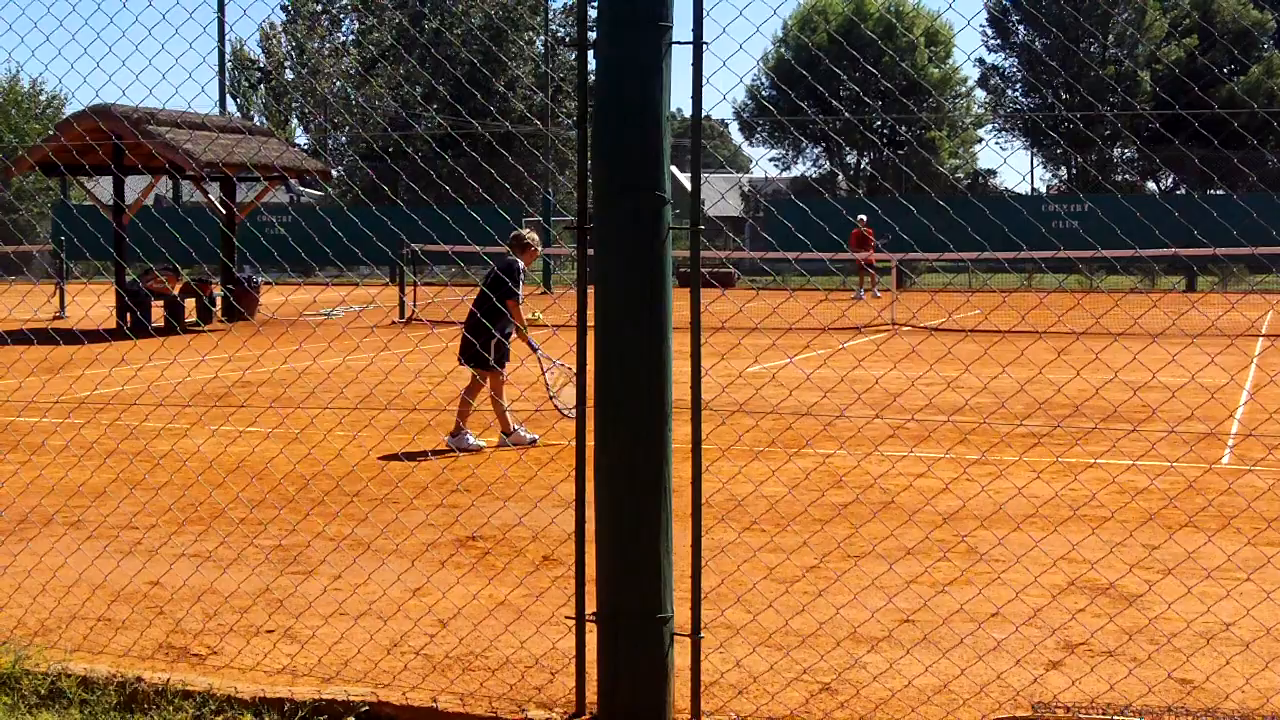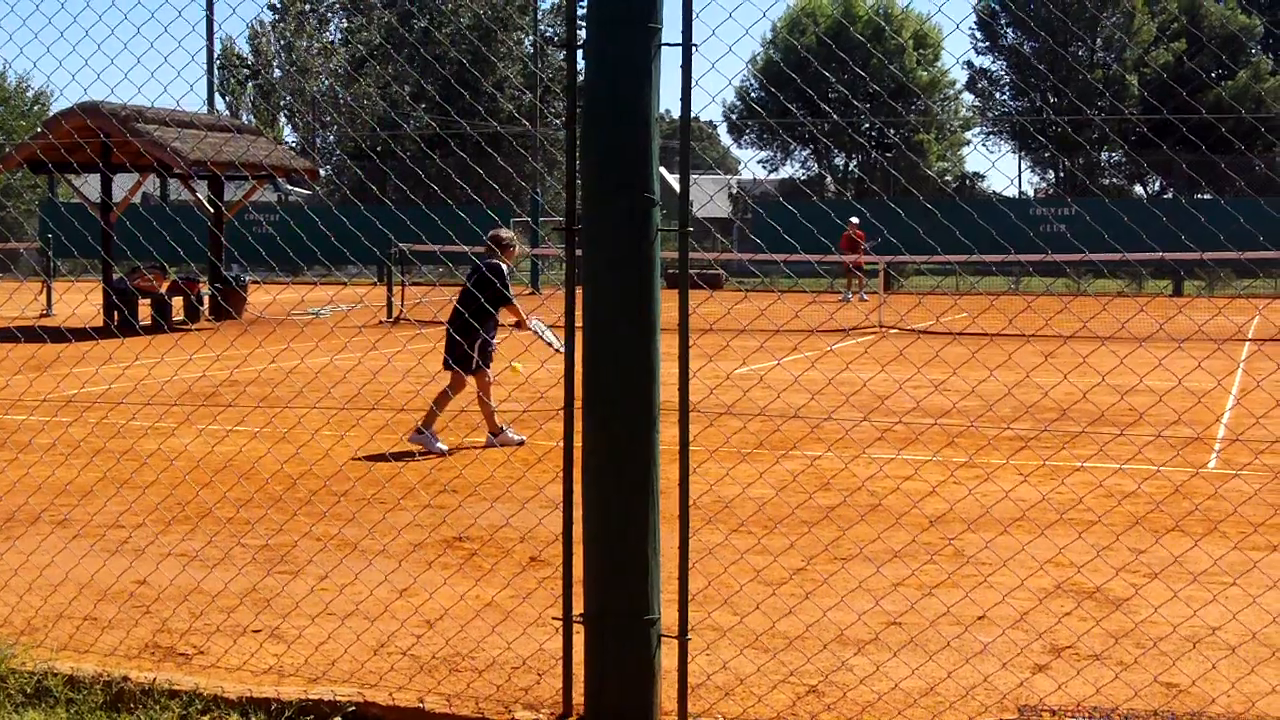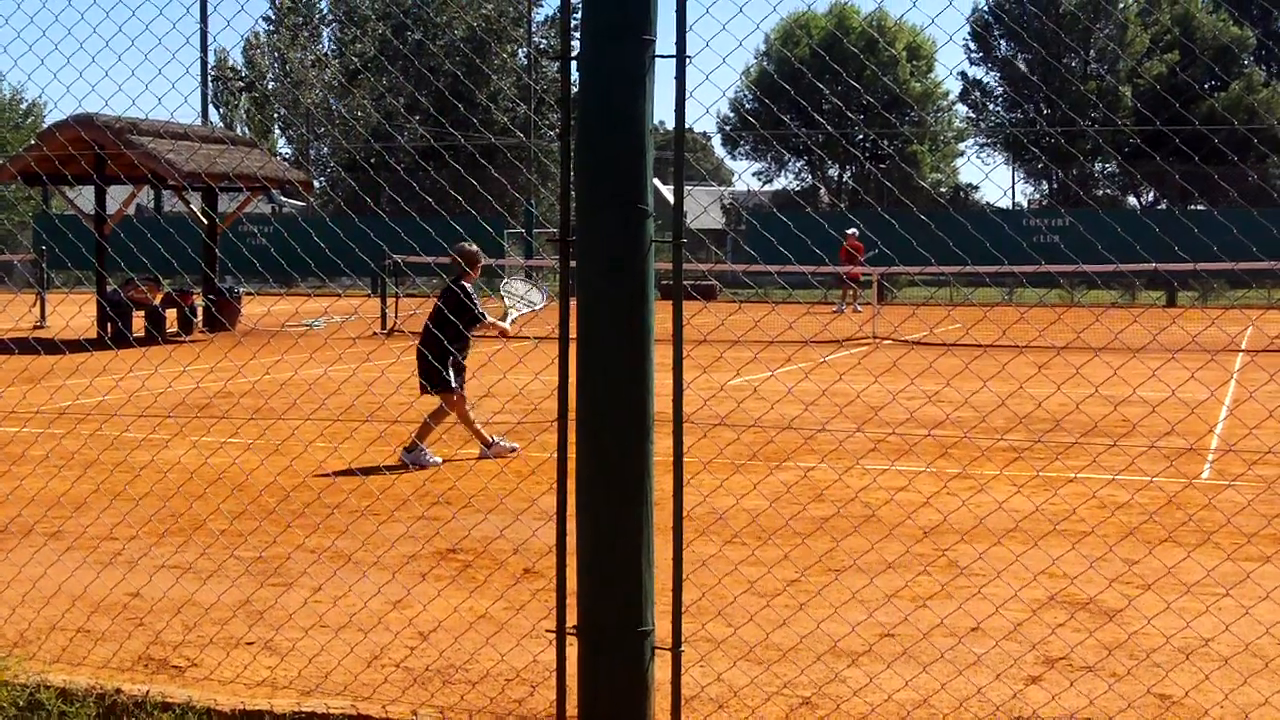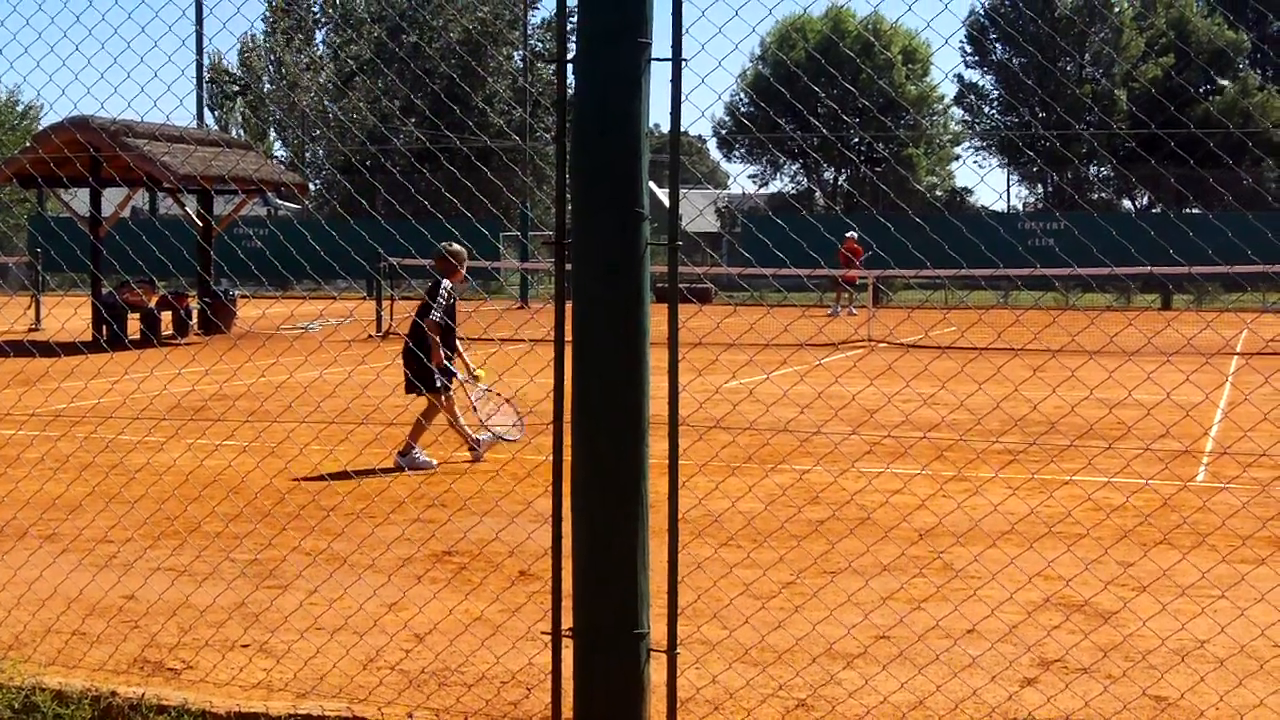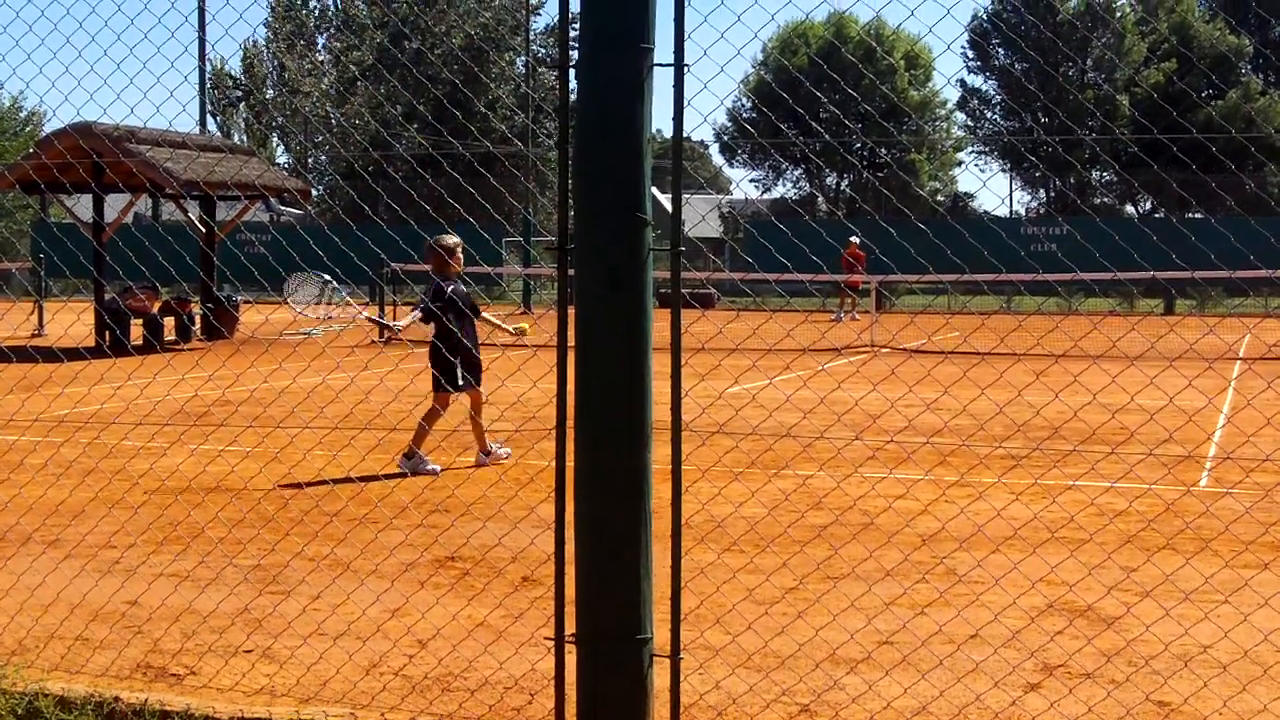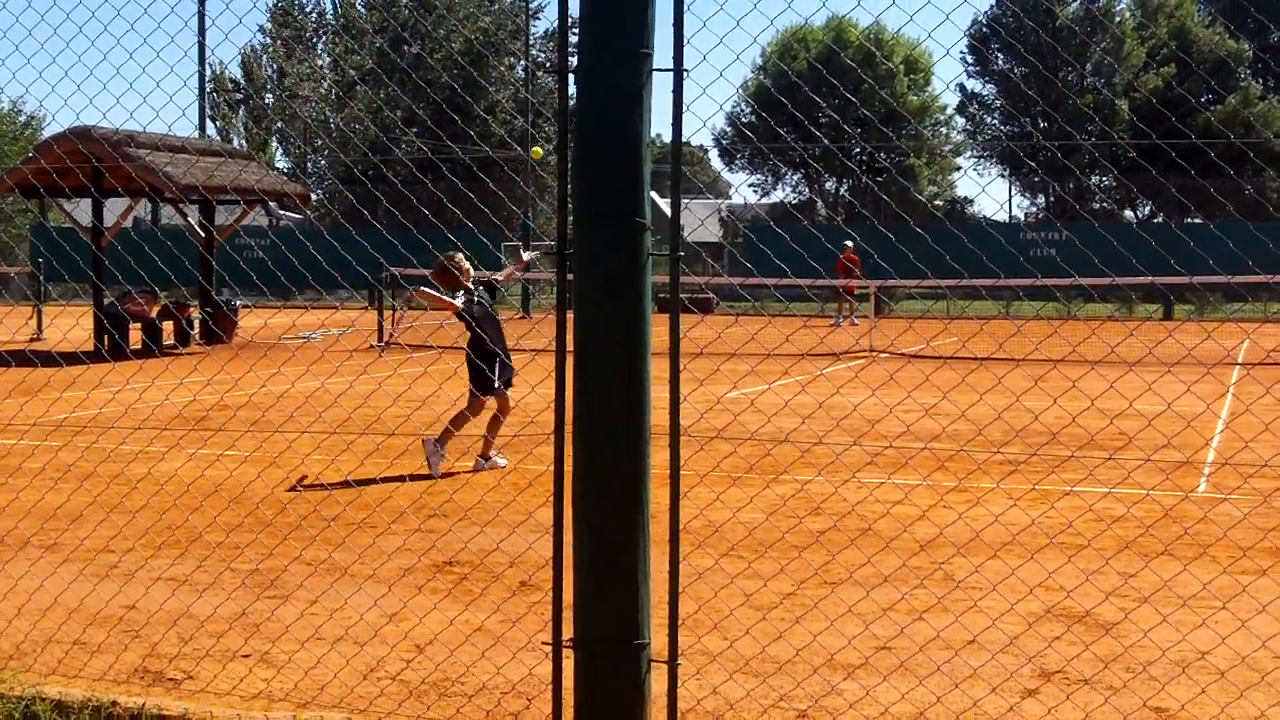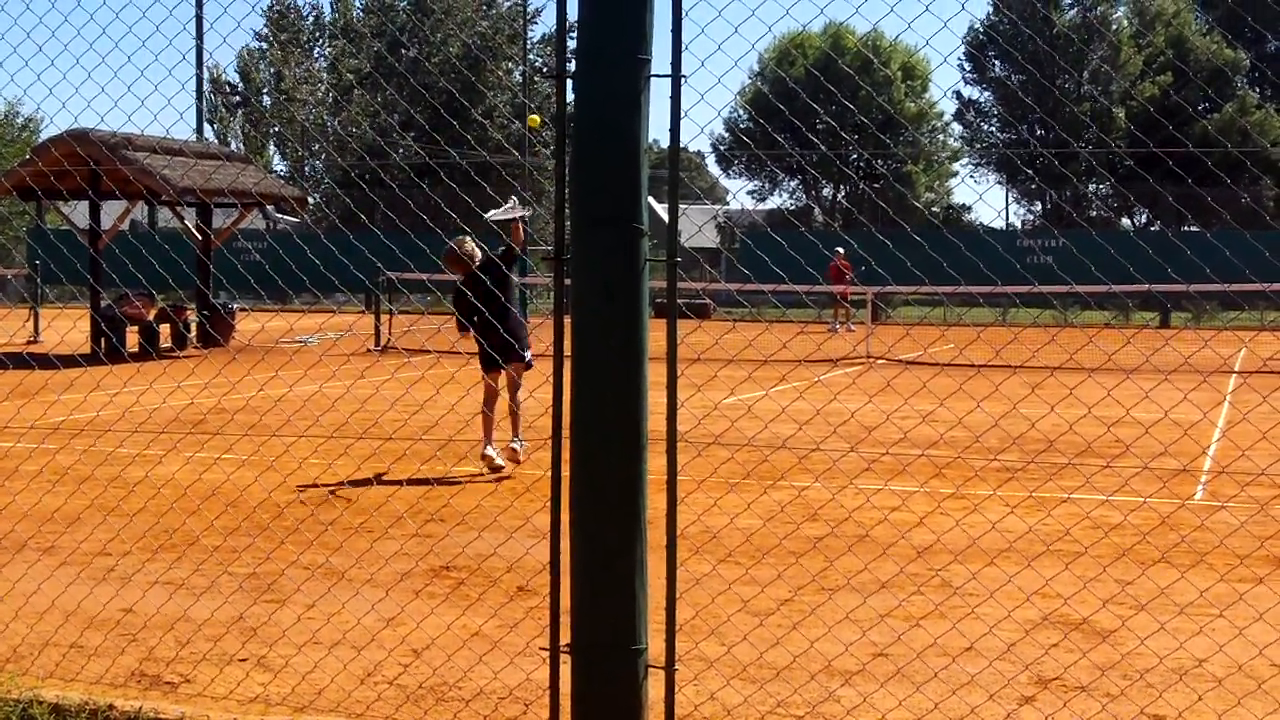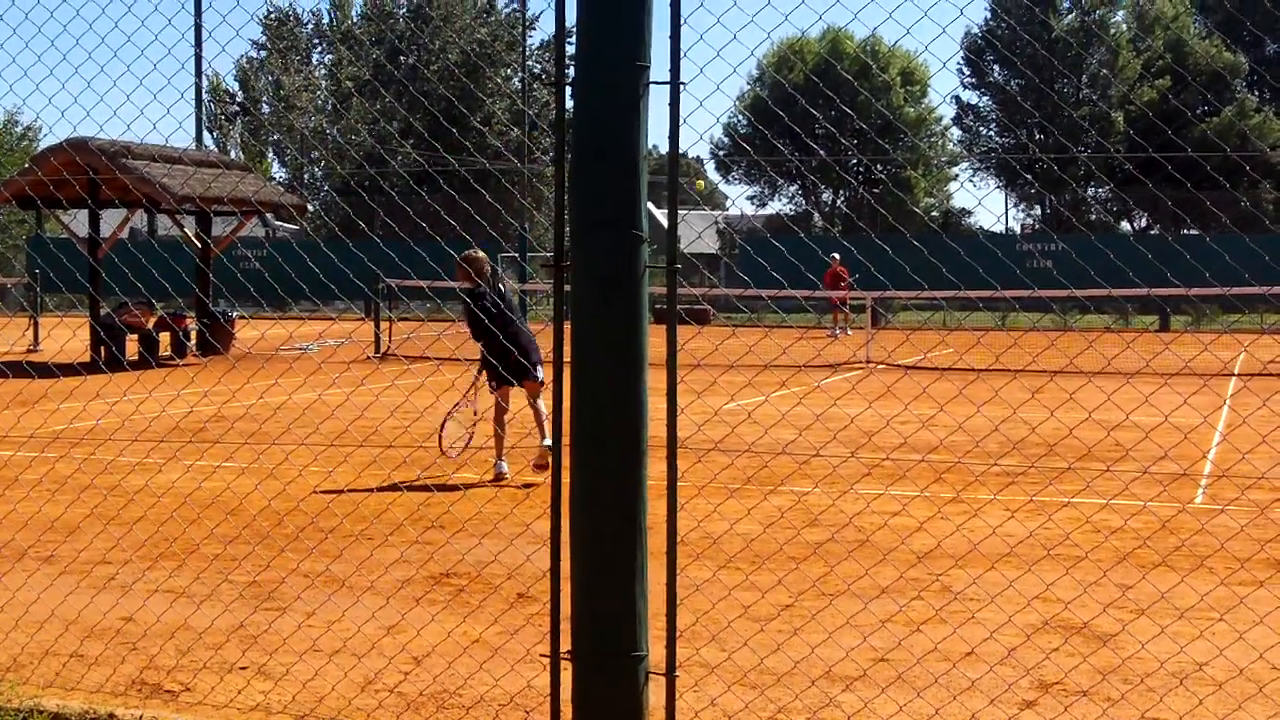
dt=0.3s
person 1, frame 1
left shoulder: (503, 265)
right shoulder: (515, 265)
right elbow: (512, 301)
left wrist: (515, 327)
right wrist: (521, 329)
left hip: (482, 329)
right hip: (487, 331)
left knee: (497, 380)
right knee: (487, 380)
left ankle: (510, 432)
right ankle: (459, 432)
person 1, frame 2
left shoulder: (483, 267)
right shoulder: (498, 268)
right elbow: (508, 303)
left wrist: (489, 338)
right wrist: (523, 320)
left hip: (468, 331)
right hip: (470, 333)
left knee: (485, 381)
right knee: (458, 383)
left ankle: (496, 432)
right ankle: (423, 430)
person 1, frame 3
left shoulder: (455, 288)
right shoulder: (463, 289)
right elbow: (481, 321)
left wrist: (494, 328)
right wrist: (505, 328)
left hip: (442, 354)
right hip: (440, 354)
left knee: (459, 401)
right knee: (449, 403)
left ankle: (489, 444)
right ankle: (413, 449)
person 1, frame 4
left shoulder: (446, 289)
right shoulder: (443, 287)
left elbow: (451, 334)
right elbow: (430, 320)
left wrist: (466, 361)
right wrist: (436, 349)
left hip: (432, 355)
right hip: (425, 355)
left knee: (448, 402)
right knee: (437, 404)
left ankle: (475, 443)
right ankle: (407, 453)
person 1, frame 5
left shoulder: (458, 286)
right shoulder: (442, 286)
left elbow: (478, 314)
right elbow: (424, 310)
left wrist: (506, 328)
right wrist: (402, 323)
left hip: (467, 352)
right hip: (449, 353)
left knee: (477, 399)
right knee: (441, 403)
left ankle: (486, 451)
right ankle: (411, 456)
person 1, frame 6
left shoulder: (479, 288)
right shoulder: (463, 295)
left elbow: (499, 279)
right elbow: (456, 306)
left wrist: (521, 263)
right wrist: (428, 294)
left hip: (496, 355)
right hip: (483, 356)
left knee: (503, 406)
right knee: (475, 406)
left ankle: (486, 455)
right ankle: (438, 444)
person 1, frame 7
left shoulder: (461, 290)
right shoulder: (495, 264)
left elbow: (463, 329)
right elbow: (518, 242)
right wrist: (517, 221)
left hip: (488, 342)
right hip: (513, 336)
left knee: (490, 393)
right knee: (514, 388)
left ankle: (488, 447)
right ankle: (515, 440)
person 1, frame 8
left shoulder: (470, 299)
right shoulder: (498, 284)
left elbow: (478, 337)
left hip: (496, 354)
right hip: (524, 349)
left knee: (501, 407)
right knee: (535, 399)
left ankle: (500, 463)
right ankle: (545, 441)
